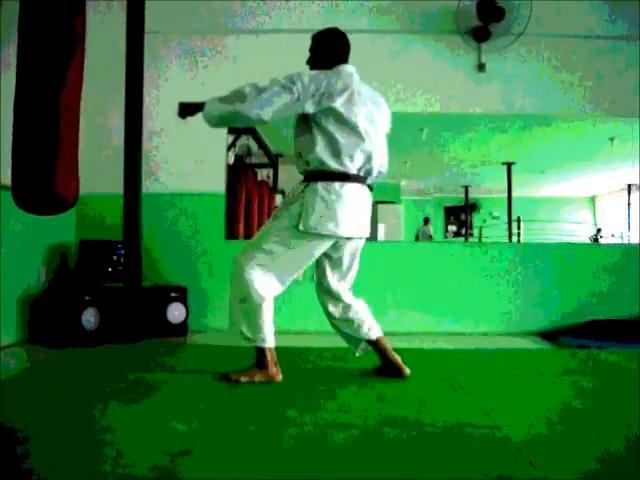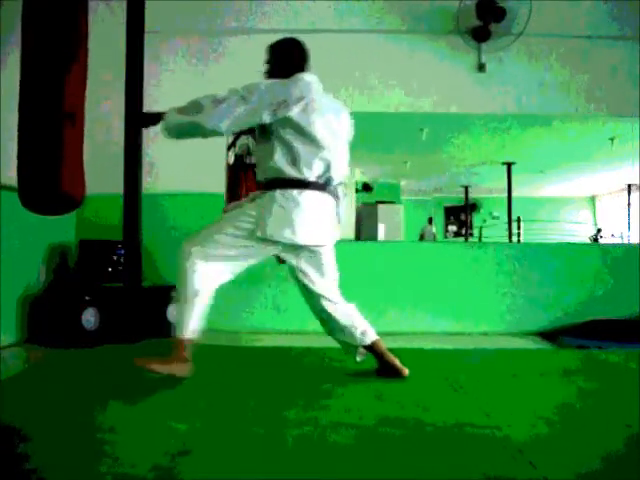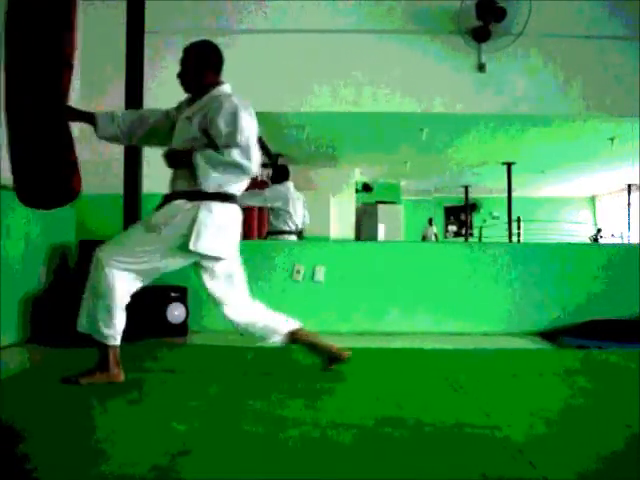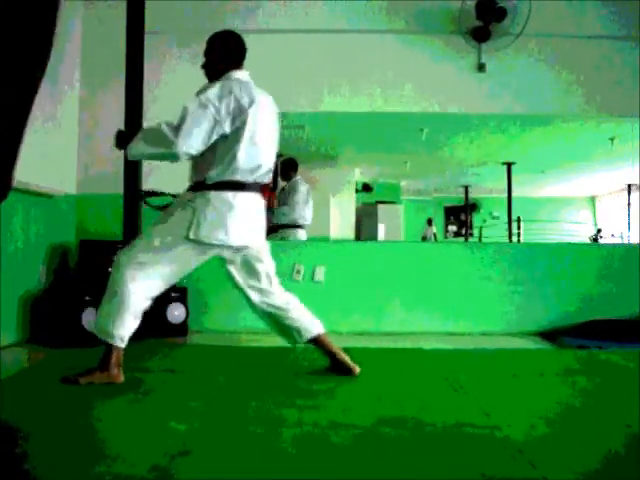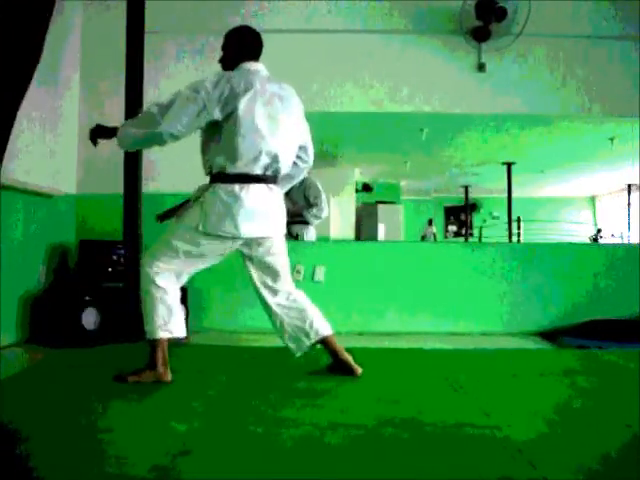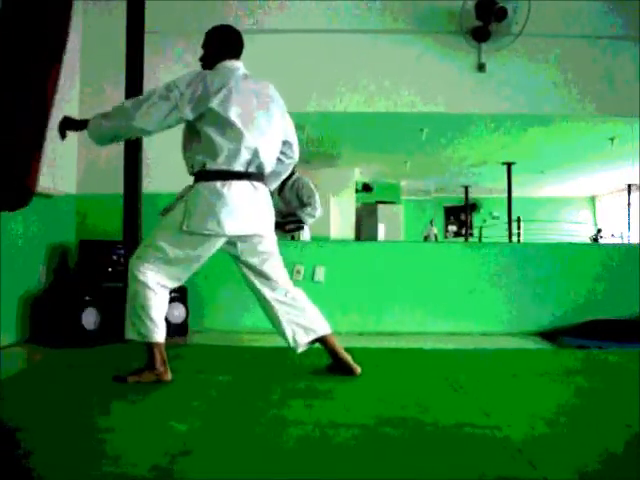
dt=0.3s
person 1, frame 1
left shoulder: (321, 82)
right shoulder: (374, 99)
left elbow: (259, 101)
right elbow: (378, 164)
left wrist: (202, 107)
left hip: (323, 197)
right hip: (357, 200)
left knee: (252, 267)
right knee: (336, 291)
left ankle: (266, 365)
right ankle: (392, 361)
person 1, frame 2
left shoulder: (278, 91)
right shoulder: (336, 108)
left elbow: (217, 112)
right elbow: (338, 172)
left wrist: (162, 117)
left hip: (281, 205)
right hip: (319, 208)
left knee: (198, 256)
right knee: (324, 295)
left ankle: (179, 354)
right ankle: (389, 362)
person 1, frame 3
left shoulder: (228, 107)
right shoulder: (193, 107)
left elbow: (244, 160)
right elbow: (145, 125)
left wrist: (190, 160)
right wrist: (87, 117)
left hip: (200, 216)
right hip: (204, 216)
left knee: (110, 262)
right knee: (237, 304)
left ankle: (109, 365)
right ankle: (320, 346)
person 1, frame 4
left shoulder: (223, 93)
right shoulder: (264, 100)
left elbow: (179, 139)
left wrist: (131, 141)
left hip: (212, 207)
right hip: (248, 209)
left knee: (133, 267)
right knee: (265, 289)
left ankle: (110, 366)
right ankle: (339, 358)
person 1, frame 5
left shoulder: (226, 84)
right shoulder: (287, 94)
left elbow: (168, 119)
right elbow: (303, 157)
left wrist: (115, 132)
left hip: (227, 200)
right hip: (268, 203)
left knee: (159, 267)
right knee: (280, 288)
left ankle: (158, 365)
right ankle: (343, 359)
person 1, frame 6
left shoulder: (201, 83)
right shoulder: (269, 92)
left elbow: (141, 114)
right elbow: (289, 151)
left wrist: (83, 125)
left hip: (212, 199)
right hip: (255, 201)
left knee: (147, 268)
right knee: (276, 283)
left ankle: (157, 365)
right ankle: (341, 357)
